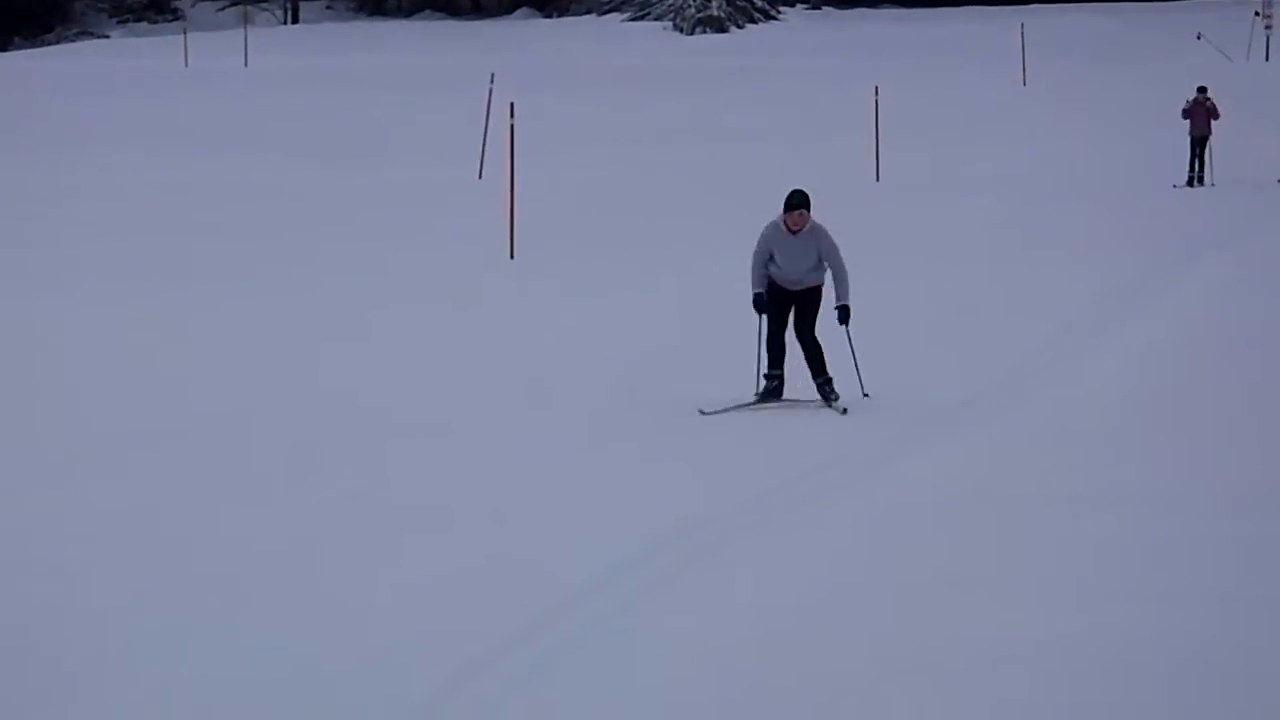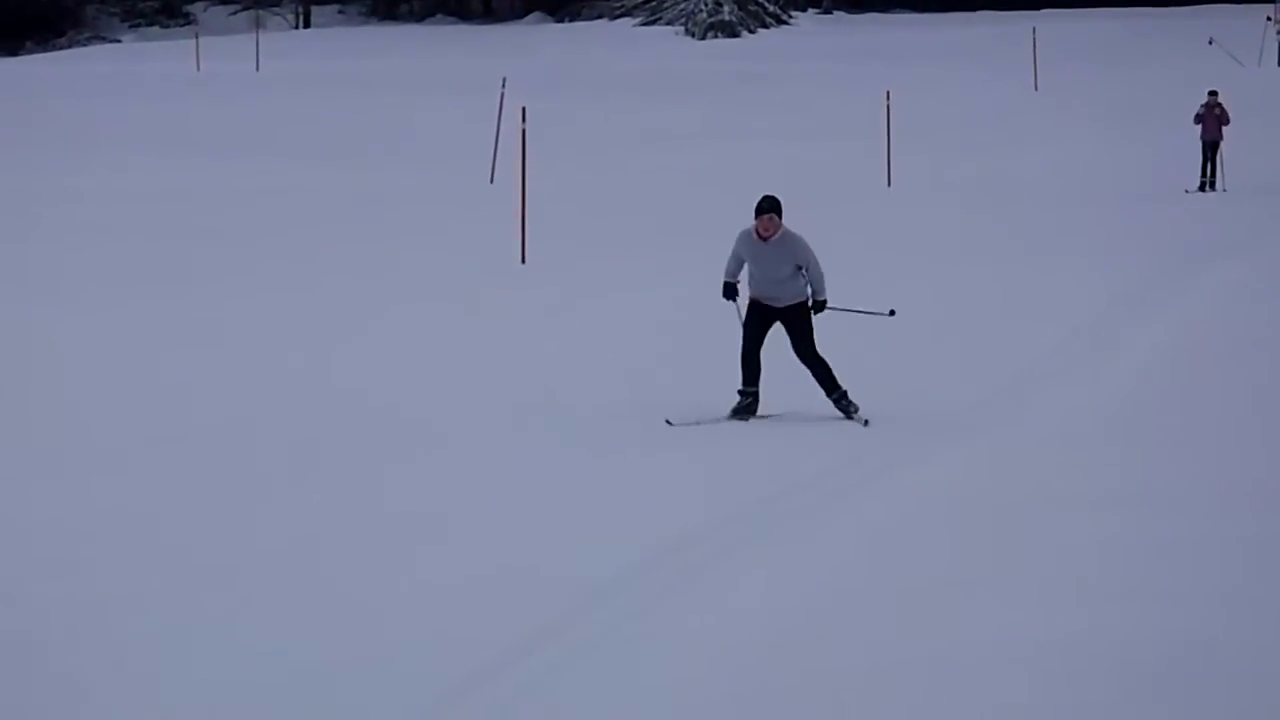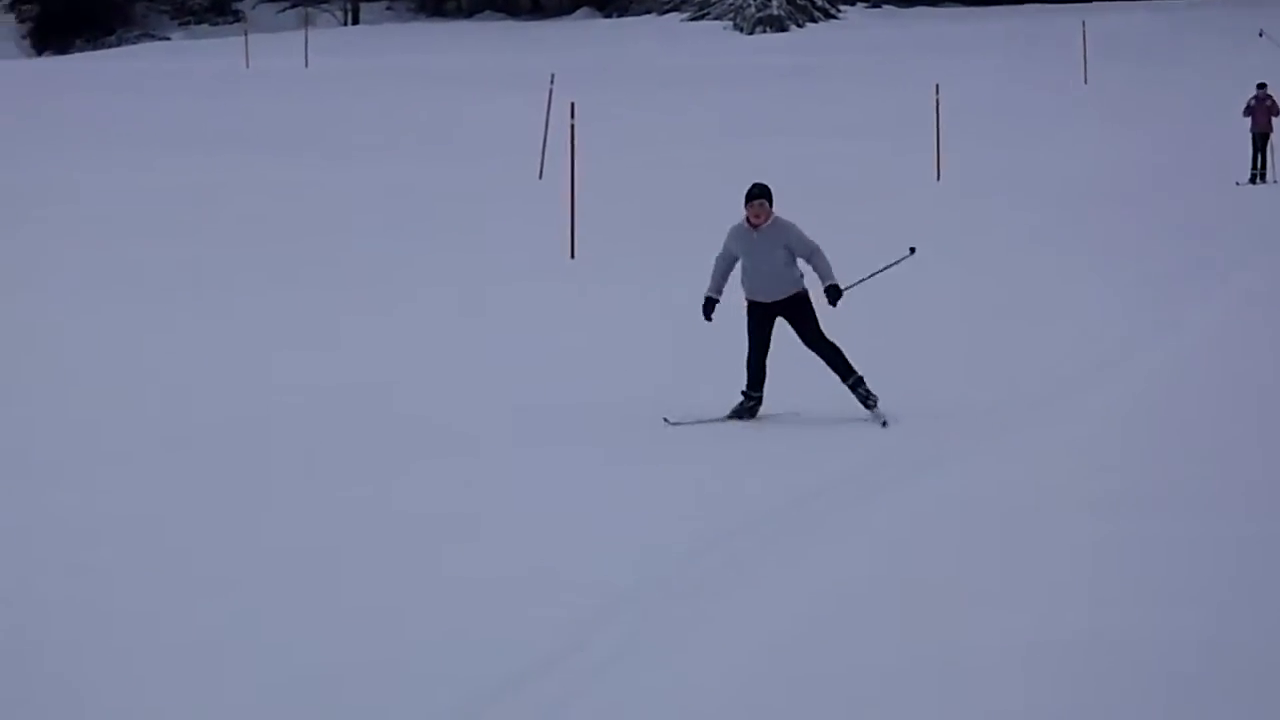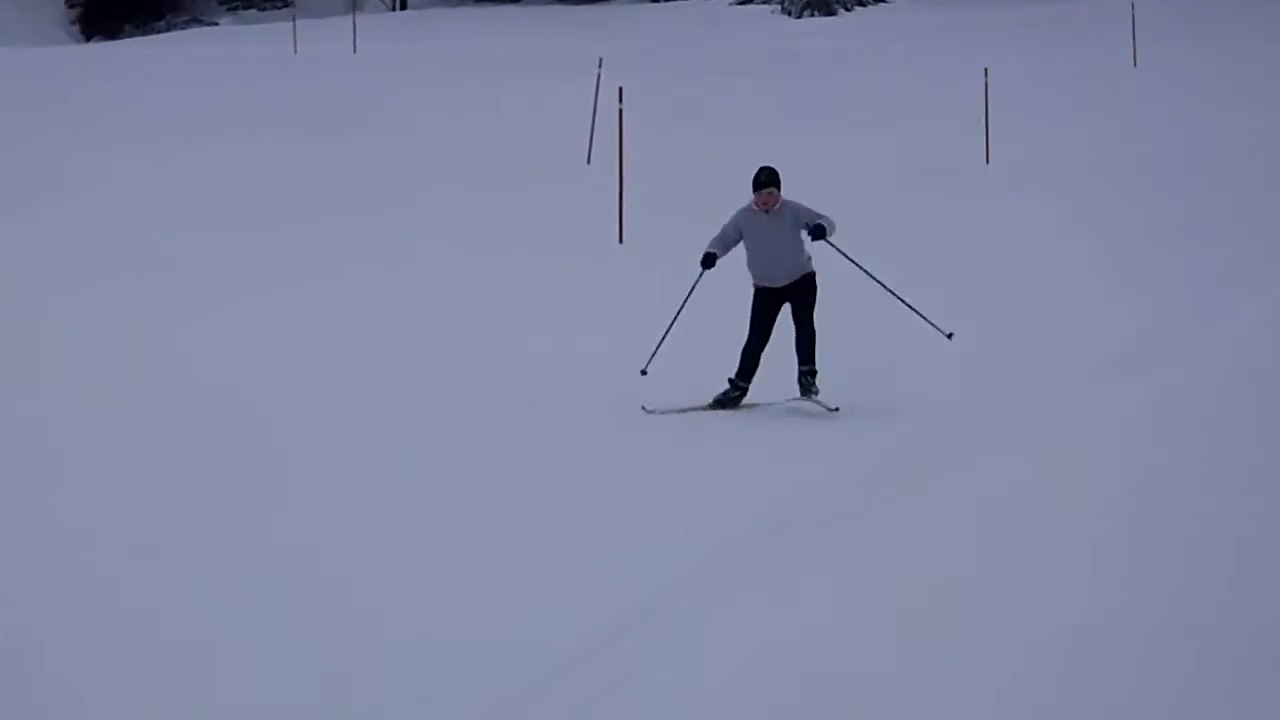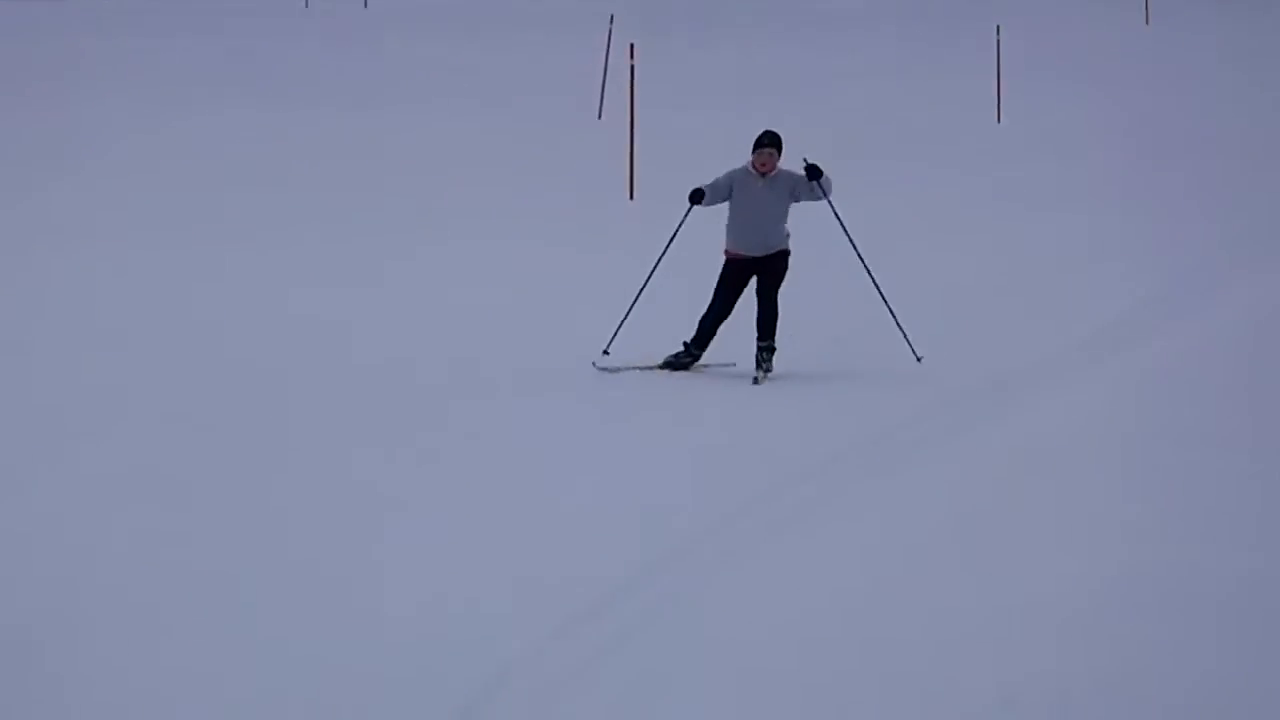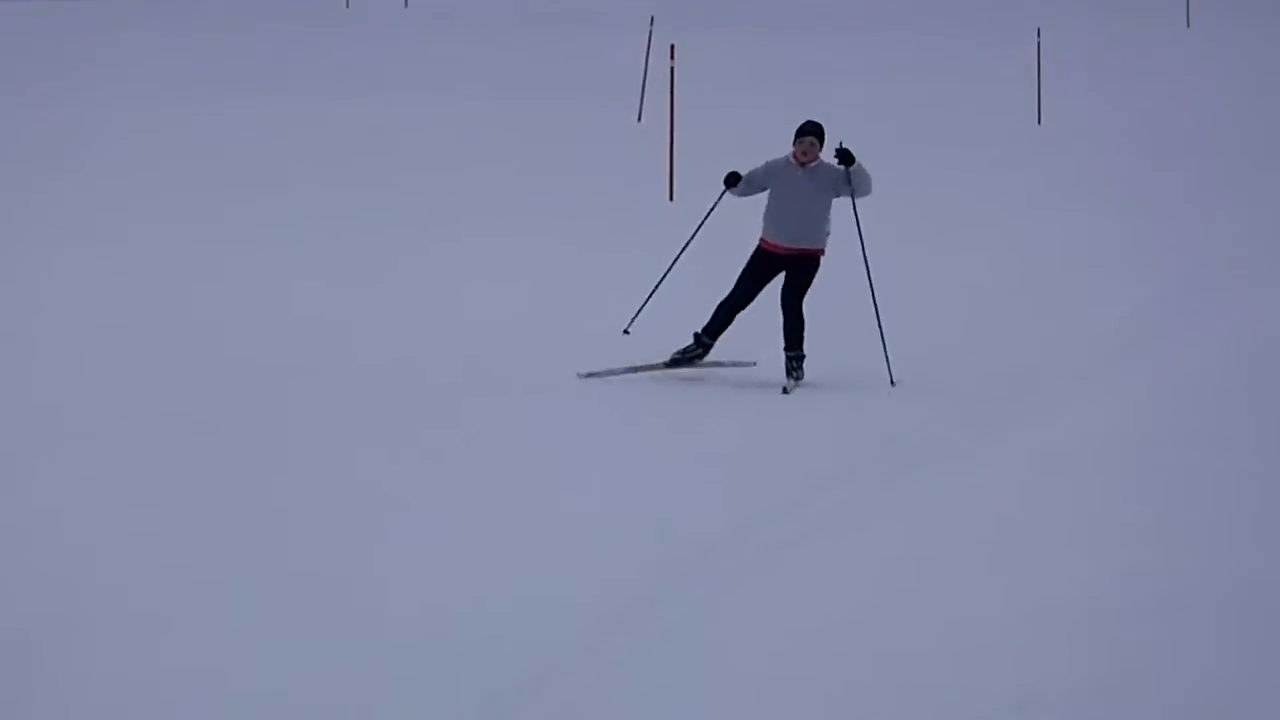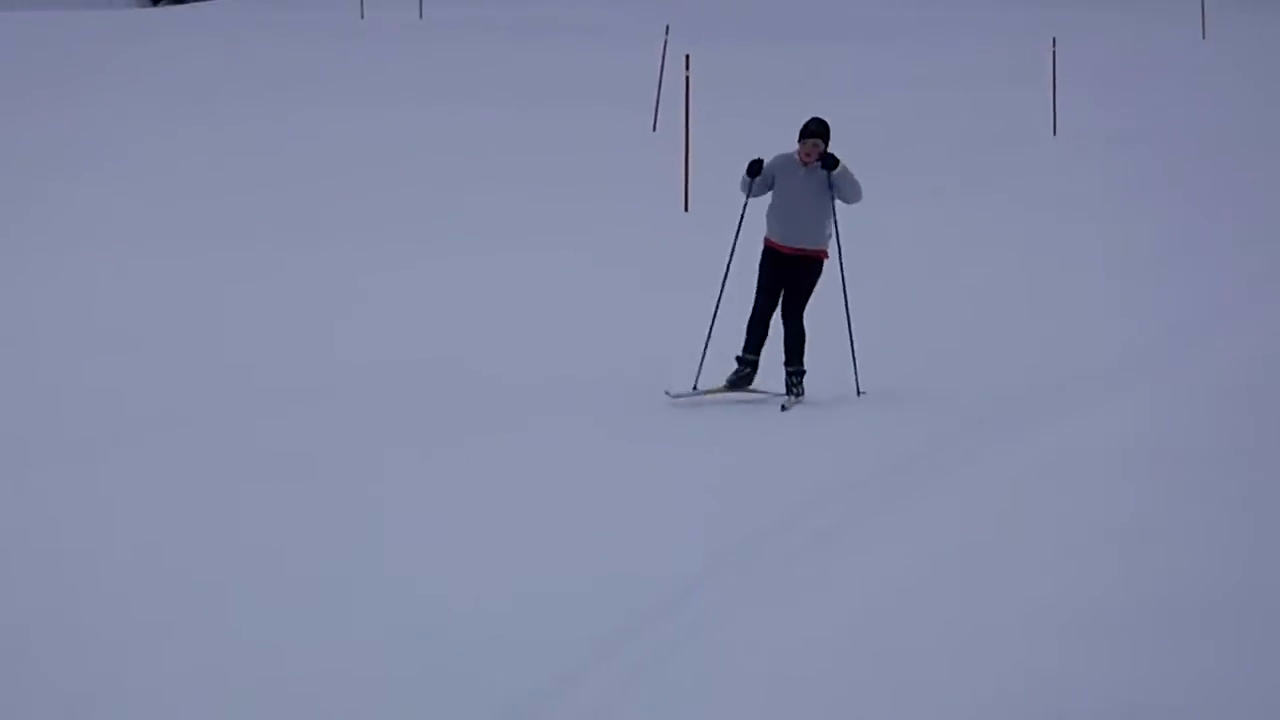
dt=0.2s
person 1, frame 1
left shoulder: (819, 234)
right shoulder: (772, 231)
left elbow: (837, 266)
right elbow: (759, 261)
left wrist: (843, 302)
right wrist: (757, 291)
left hip: (809, 288)
right hip: (777, 287)
left knee: (805, 334)
right knee: (775, 330)
left ankle: (824, 384)
right ankle: (774, 382)
person 1, frame 2
left shoulder: (792, 241)
right shoulder: (744, 239)
left elbow: (812, 266)
right elbow: (736, 257)
left wrist: (819, 296)
right wrist: (730, 281)
left hip: (794, 304)
right hip: (760, 302)
left knee: (807, 353)
right knee: (749, 347)
left ankle: (839, 397)
right ankle: (748, 398)
person 1, frame 3
left shoulder: (786, 228)
right shoulder: (736, 233)
left elbow: (812, 252)
right elbow: (724, 261)
left wrist: (829, 283)
right wrist: (712, 294)
left hip: (793, 295)
right hip: (757, 302)
left knee: (816, 341)
right knee: (757, 351)
left ankle: (856, 385)
right ankle: (753, 399)
person 1, frame 4
left shoulder: (793, 211)
right shoulder: (743, 216)
left elbow: (828, 224)
right elbow: (723, 239)
left wrist: (821, 228)
right wrist: (711, 253)
left hip: (800, 279)
right hip: (766, 286)
left knee: (803, 321)
right knee: (756, 338)
left ankle: (807, 375)
right ankle: (737, 389)
person 1, frame 5
left shoulder: (789, 181)
right shoulder: (738, 177)
left elbow: (823, 191)
right elbow: (713, 193)
left wrist: (817, 177)
right wrist: (700, 194)
left hip: (775, 254)
right hip: (738, 255)
left knee: (766, 296)
right knee: (719, 307)
left ankle: (765, 352)
right ankle: (691, 351)
person 1, frame 6
left shoulder: (829, 174)
right shoulder: (776, 167)
left elbow: (863, 189)
right elbow: (745, 187)
left wrist: (851, 165)
right wrist: (733, 181)
left hip: (807, 253)
right hip: (770, 249)
left knee: (791, 302)
right knee: (738, 298)
left ankle: (793, 360)
right ankle: (703, 344)
person 1, frame 7
left shoulder: (832, 170)
right shoulder: (780, 164)
left elbow: (853, 196)
right elbow: (750, 192)
left wrist: (835, 168)
right wrist: (751, 175)
left hip: (810, 255)
right hip: (775, 250)
left knee: (792, 313)
right knee: (763, 306)
left ankle: (794, 373)
right ankle: (747, 365)
